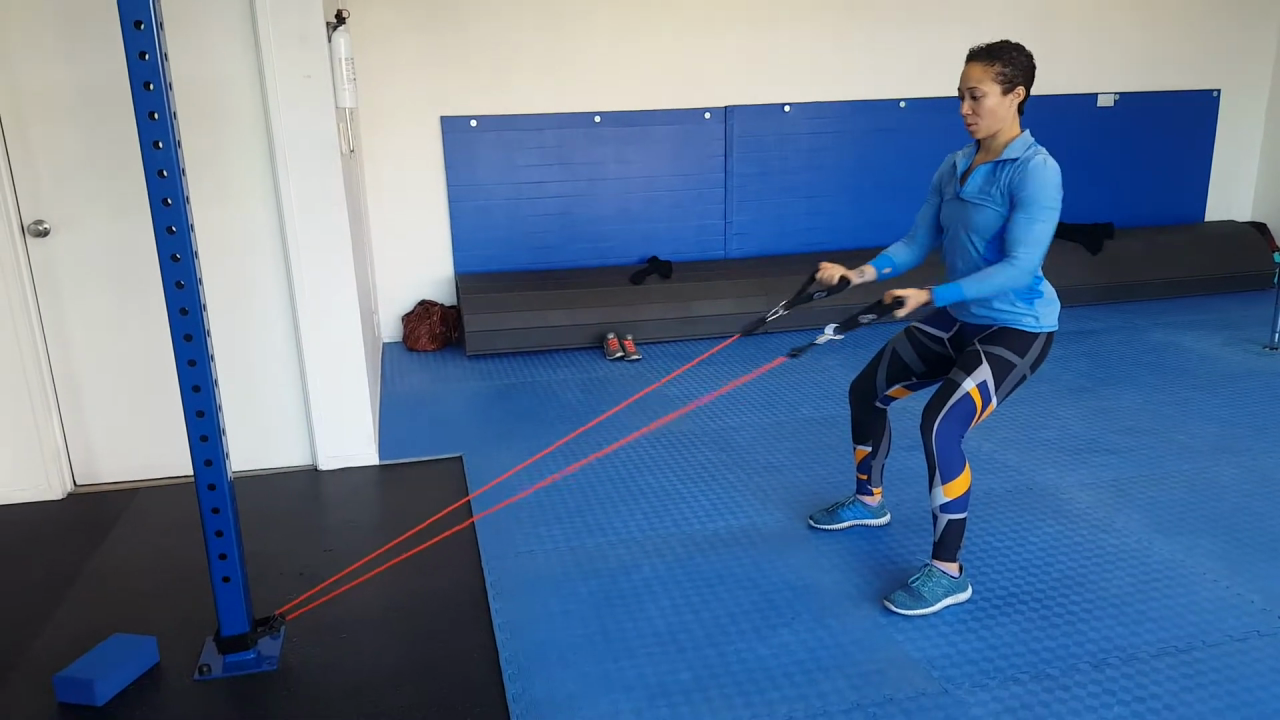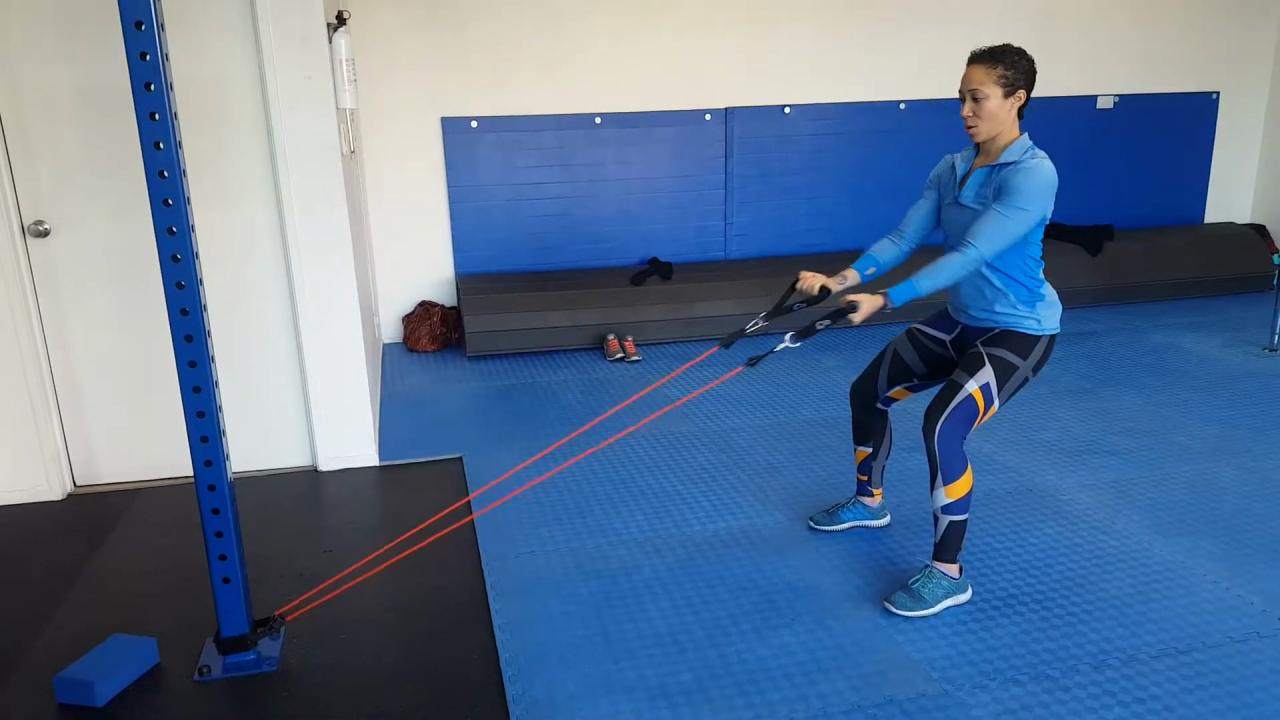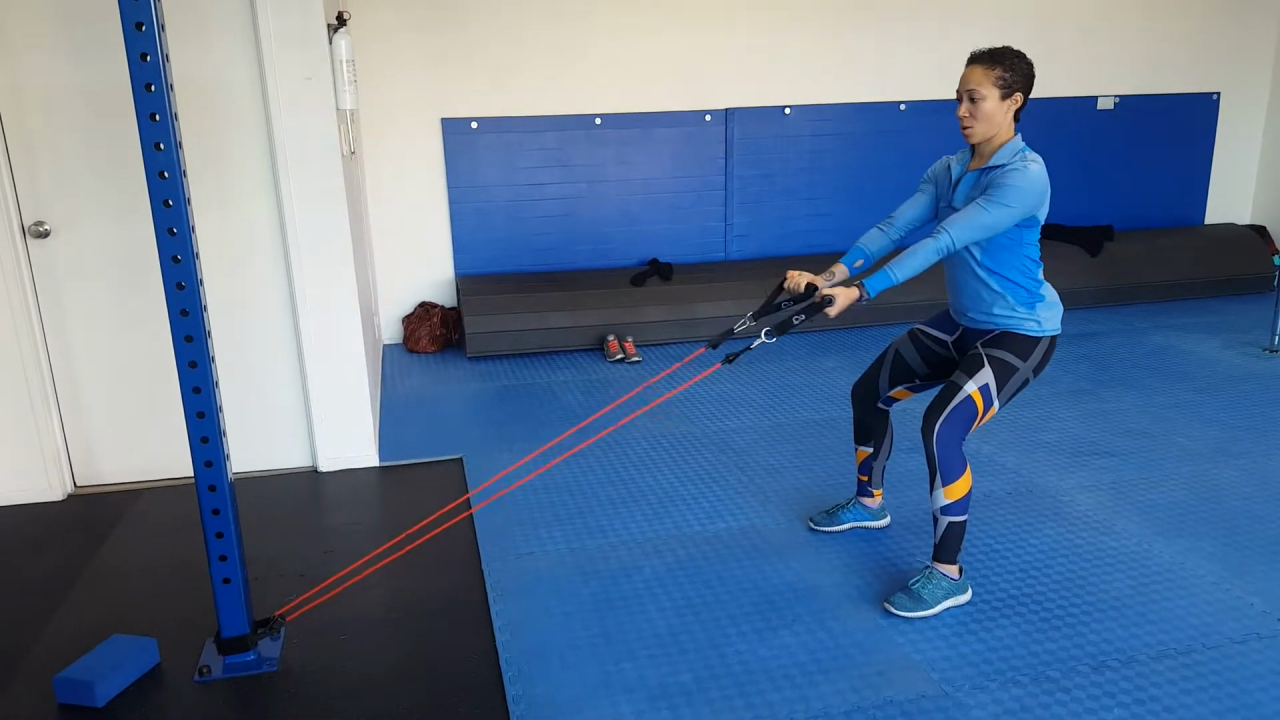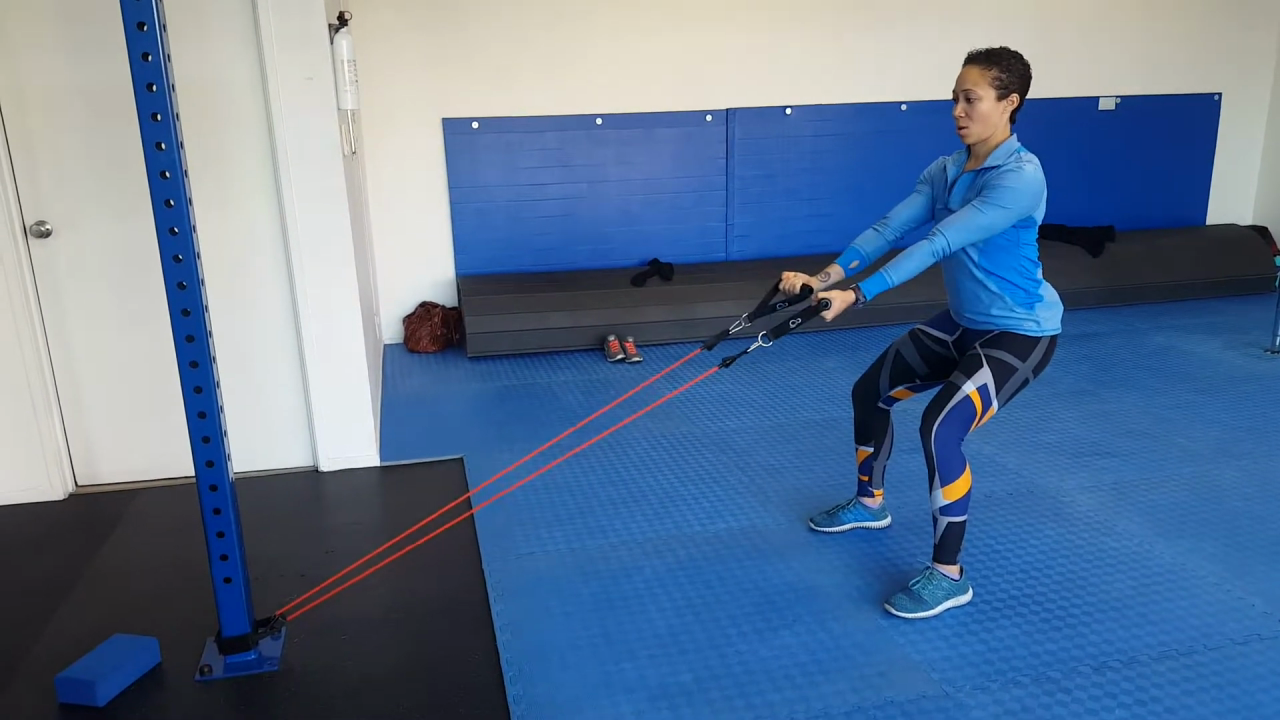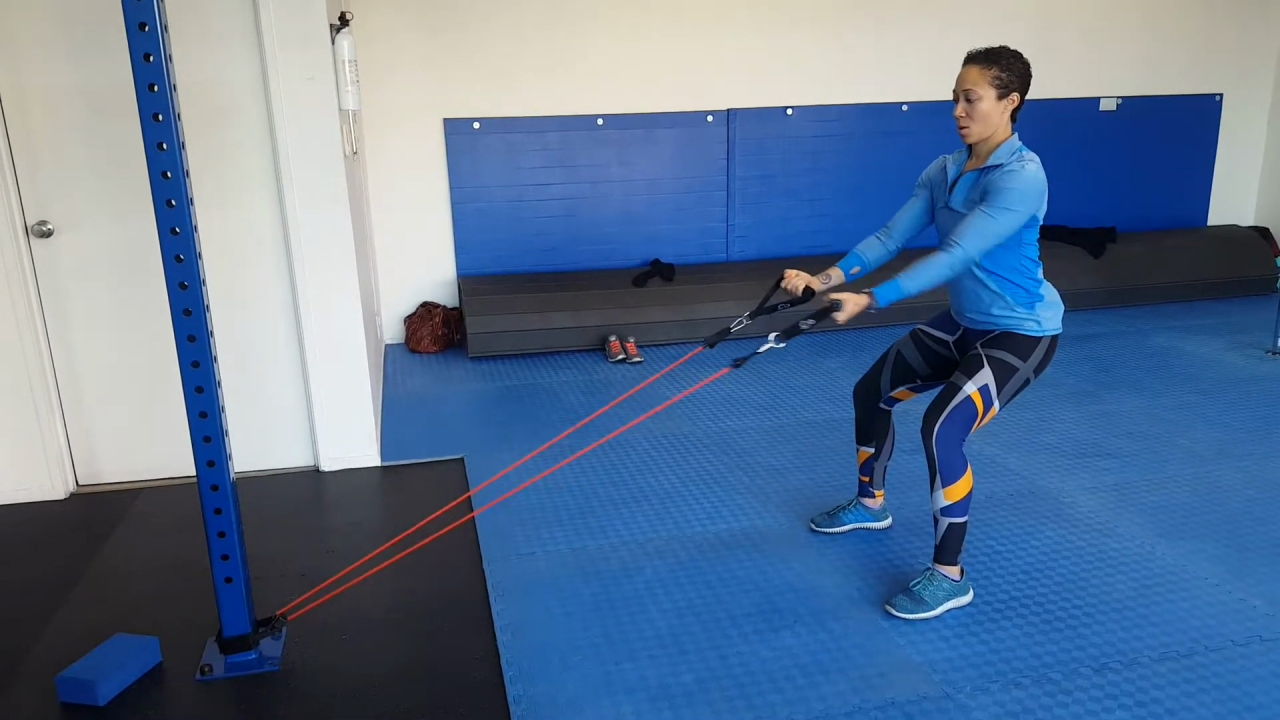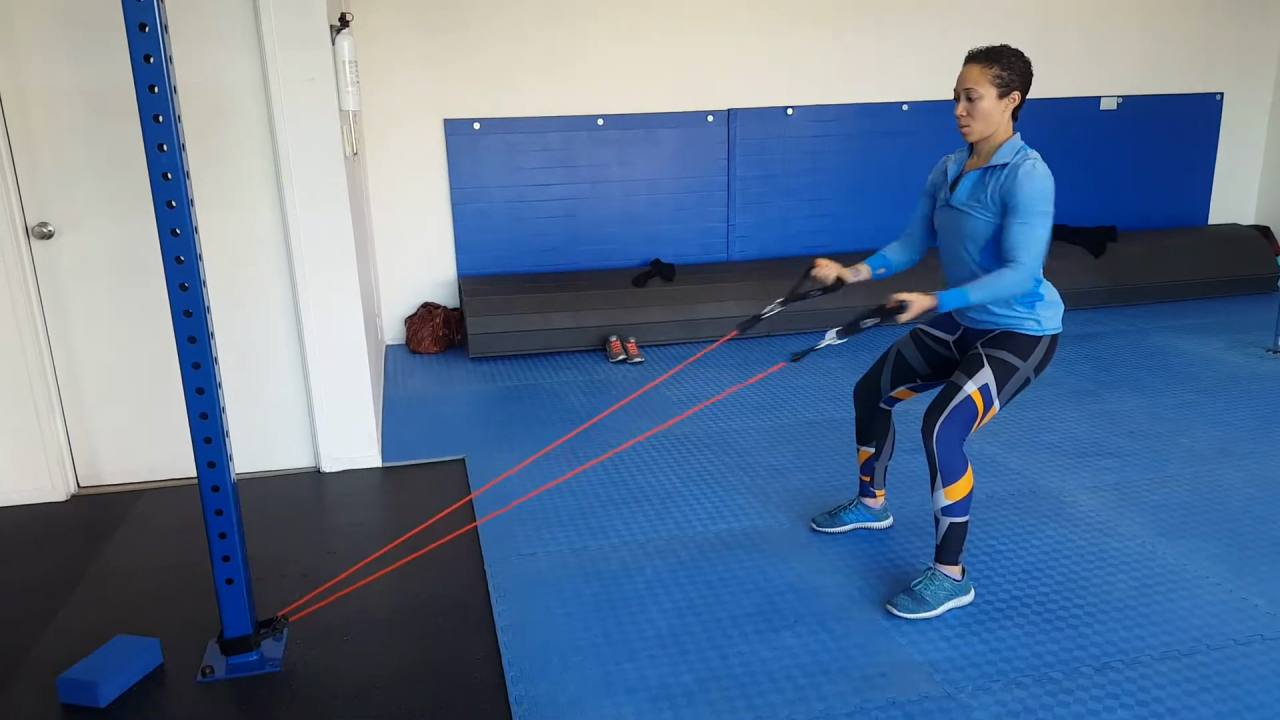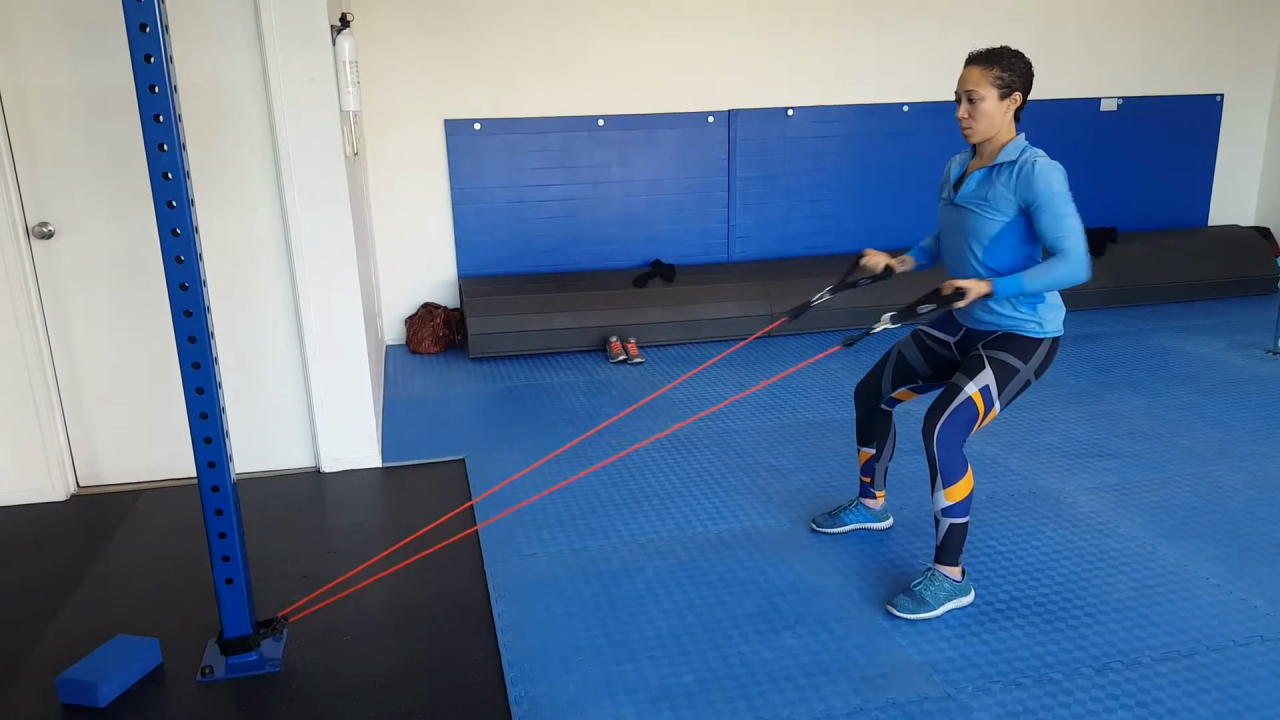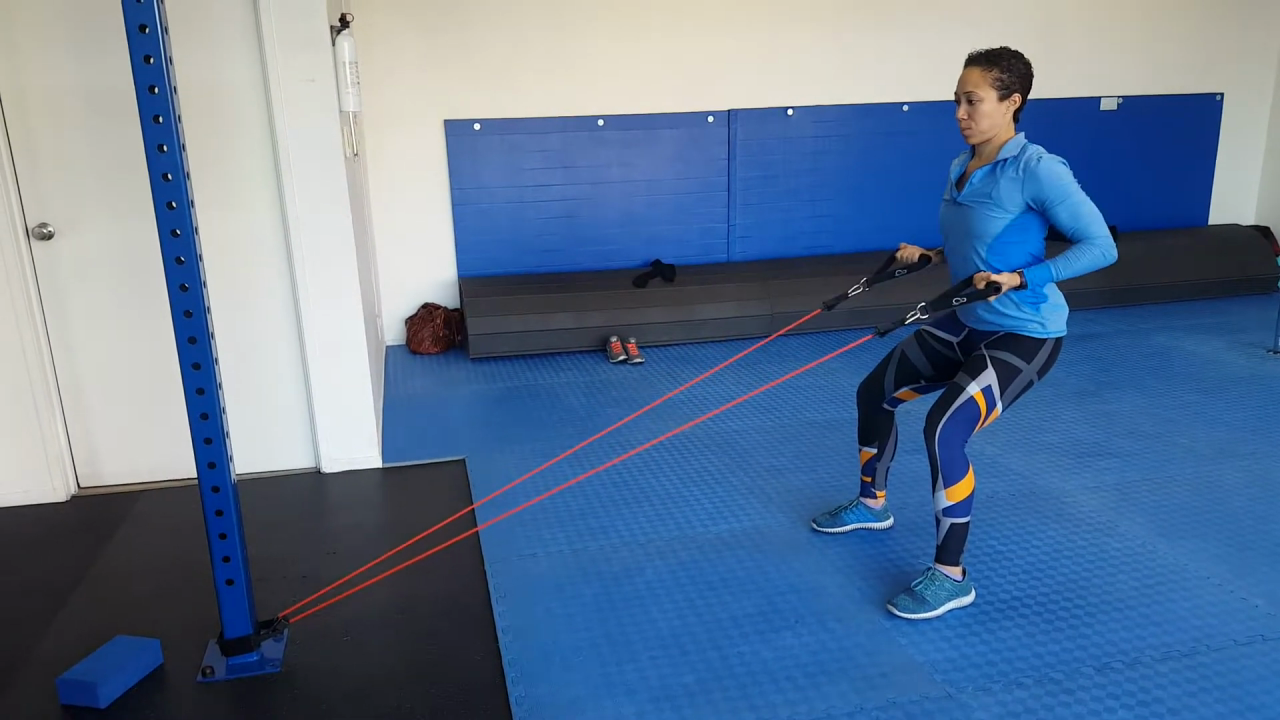
dt=0.2s
person 1, frame 1
left shoulder: (1036, 171)
right shoulder: (954, 167)
left elbow: (1020, 269)
right elbow: (917, 243)
left wrist: (927, 295)
right wrist: (857, 273)
left hip: (1017, 327)
right hip: (958, 319)
left knee: (940, 425)
right knee: (866, 390)
left ankle: (948, 572)
right ankle: (868, 500)
person 1, frame 2
left shoulder: (1033, 174)
right shoulder: (951, 169)
left elbow: (971, 257)
right elbow: (904, 237)
left wrist: (885, 299)
right wrist: (841, 280)
left hip: (1018, 330)
right hip: (960, 320)
left knee: (942, 426)
right knee: (867, 392)
left ankle: (948, 573)
right ankle: (868, 501)
person 1, frame 3
left shoulder: (1024, 177)
right shoulder: (948, 170)
left elbow: (942, 242)
right elbow: (895, 229)
left wrist: (860, 291)
right wrist: (830, 276)
left hip: (1019, 331)
right hip: (962, 322)
left knee: (941, 427)
right knee: (869, 391)
left ankle: (948, 574)
right ankle: (869, 502)
person 1, frame 4
left shoulder: (1019, 177)
right shoulder: (945, 171)
left elbow: (938, 244)
right elbow: (889, 229)
left wrist: (856, 294)
right wrist: (824, 277)
left hip: (1020, 332)
right hip: (963, 321)
left knee: (940, 427)
right knee: (870, 391)
left ankle: (948, 575)
right ankle: (870, 503)
person 1, frame 5
left shoulder: (1021, 177)
right shoulder: (944, 170)
left elbow: (955, 256)
right elbow: (892, 235)
left wrist: (869, 299)
right wrist: (825, 279)
left hip: (1021, 332)
right hip: (963, 322)
left knee: (941, 429)
right knee: (871, 392)
left ankle: (949, 576)
right ankle: (871, 504)
person 1, frame 6
left shoulder: (1028, 176)
right shoulder: (948, 170)
left elbow: (1020, 276)
right elbow: (911, 245)
left wrist: (934, 300)
right wrist: (852, 272)
left hip: (1019, 331)
right hip: (963, 323)
left knee: (941, 428)
right knee: (871, 392)
left ankle: (951, 575)
right ankle: (871, 503)
person 1, frame 7
left shoulder: (1037, 174)
right shoulder: (956, 169)
left elbow: (1073, 264)
left wrist: (991, 287)
right wrist: (898, 263)
left hip: (1022, 332)
right hip: (964, 323)
left knee: (942, 428)
right knee: (872, 392)
left ankle: (950, 575)
right ankle: (871, 503)
person 1, frame 8
left shoulder: (1039, 170)
right shoulder: (960, 169)
left elbow: (1100, 248)
left wrist: (1019, 278)
right wrist: (930, 255)
left hip: (1024, 333)
right hip: (968, 322)
left knee: (944, 428)
right knee: (874, 393)
left ankle: (952, 575)
right ankle: (873, 503)
